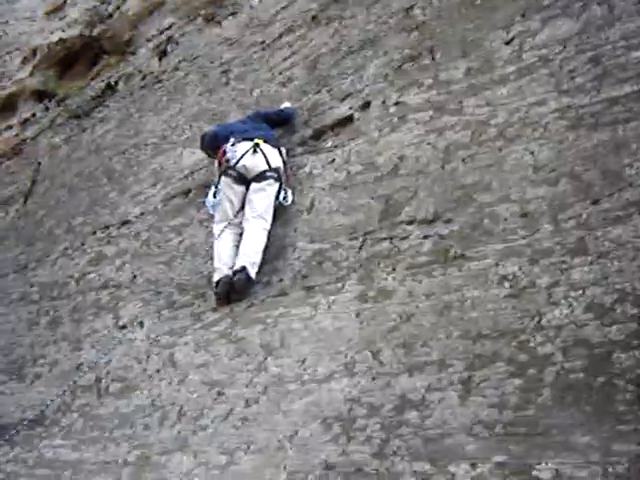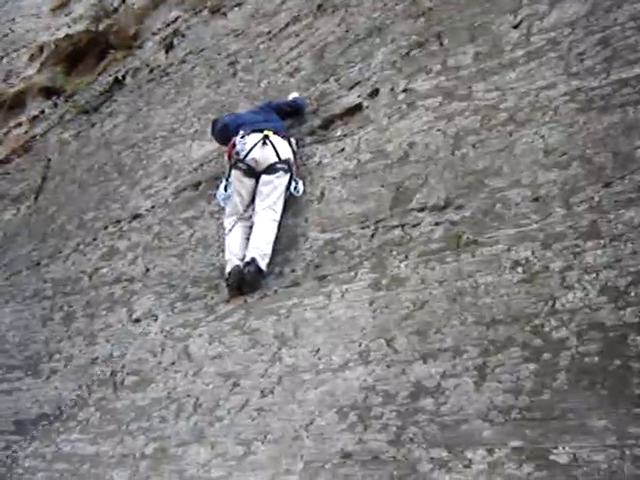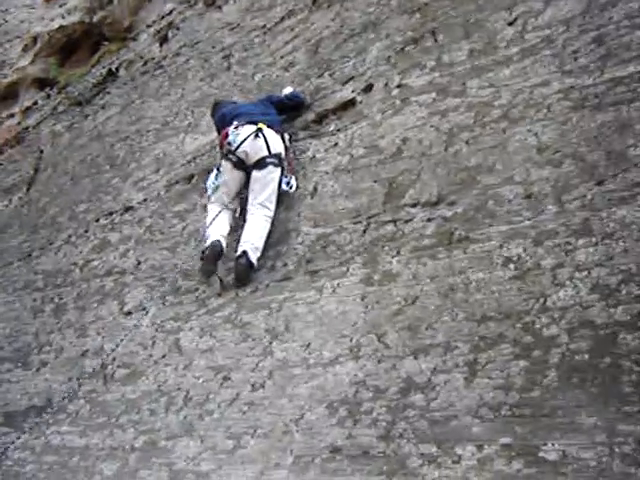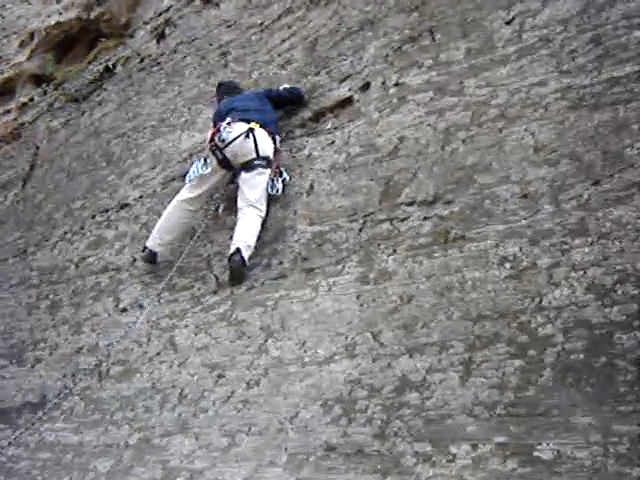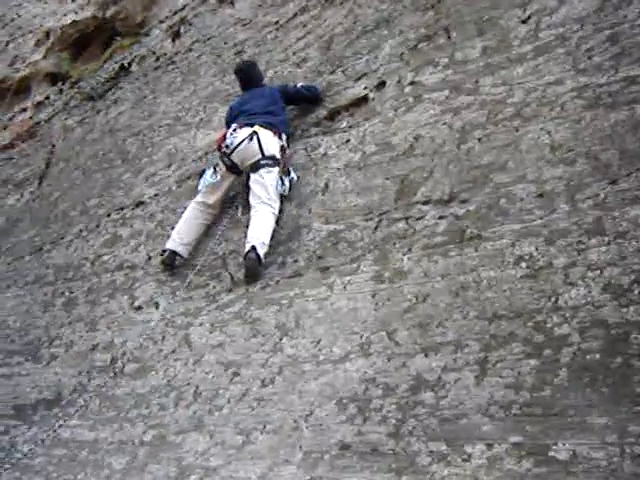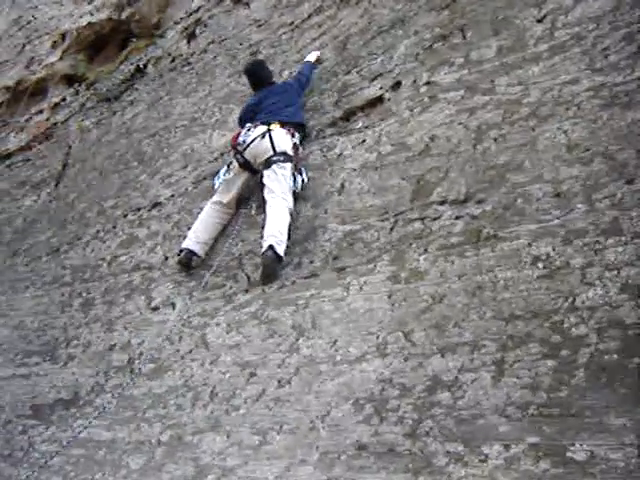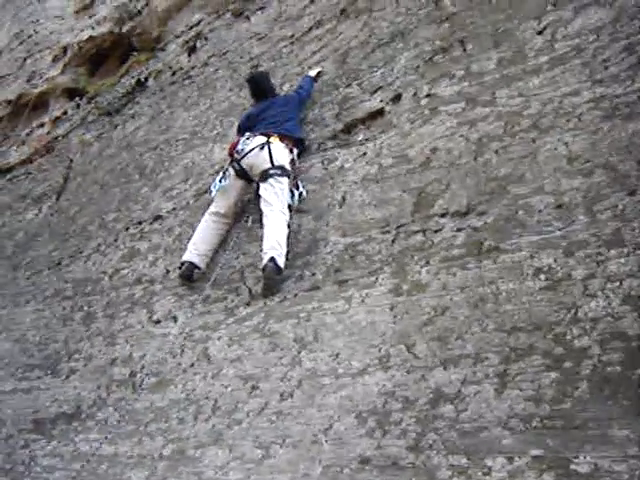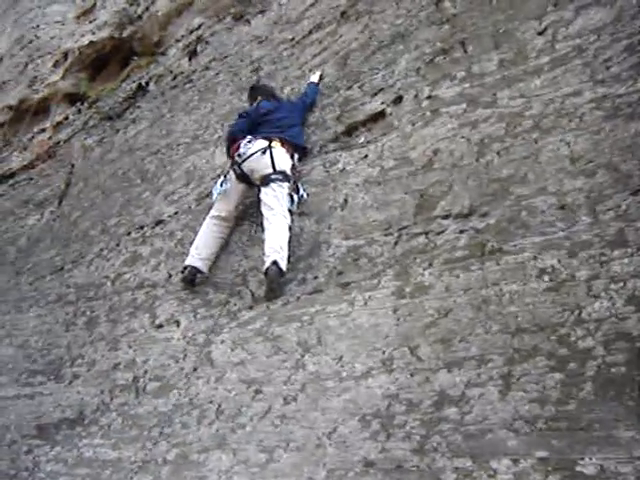
dt=0.5s
person 1, frame 1
left shoulder: (212, 137)
right shoulder: (254, 119)
right elbow: (288, 116)
right wrist: (286, 107)
left hip: (236, 156)
right hip: (268, 158)
left knee: (226, 222)
right knee: (257, 221)
left ankle: (222, 275)
right ankle: (244, 271)
person 1, frame 2
left shoulder: (222, 126)
right shoulder: (265, 109)
right elbow: (298, 107)
right wrist: (295, 98)
left hip: (246, 149)
right hip: (278, 149)
left knee: (237, 216)
right knee: (267, 213)
left ankle: (234, 267)
right ankle: (255, 263)
person 1, frame 3
left shoulder: (222, 116)
right shoulder: (264, 102)
right elbow: (300, 102)
right wrist: (288, 94)
left hip: (237, 141)
right hip: (270, 142)
left knee: (219, 202)
right knee: (260, 209)
left ankle: (214, 245)
right ankle: (246, 256)
person 1, frame 4
left shoulder: (221, 109)
right shoulder: (261, 95)
right elbow: (298, 96)
right wrist: (284, 90)
left hip: (230, 135)
right hip: (261, 142)
left knee: (191, 196)
right knee: (251, 207)
left ankle: (153, 248)
right ankle: (239, 254)
person 1, frame 5
left shoulder: (236, 104)
right shoulder: (277, 91)
left elbow: (229, 126)
right elbow: (315, 95)
right wrist: (298, 90)
left hip: (236, 140)
right hip: (266, 143)
left knee: (205, 200)
right knee: (264, 204)
left ankle: (174, 249)
right ankle: (254, 251)
person 1, frame 6
left shoulder: (251, 104)
right shoulder: (290, 87)
left elbow: (242, 126)
right elbow: (305, 73)
right wrist: (310, 60)
left hip: (250, 140)
right hip: (279, 141)
left knee: (222, 200)
right knee: (279, 200)
left ankle: (190, 249)
right ankle: (273, 250)
person 1, frame 7
left shoulder: (250, 114)
right shoulder: (290, 101)
left elbow: (241, 137)
right elbow: (304, 87)
right wrist: (311, 76)
left hip: (248, 150)
right hip: (277, 154)
left knee: (219, 211)
right knee: (275, 212)
left ankle: (191, 261)
right ankle: (272, 263)
person 1, frame 8
left shoulder: (256, 110)
right shoulder: (295, 107)
left elbow: (234, 134)
right elbow: (309, 96)
left wrist: (232, 156)
right wrist: (314, 81)
left hip: (249, 153)
right hip: (278, 159)
left knee: (220, 214)
right knee: (276, 216)
left ankle: (194, 266)
right ankle: (275, 266)
